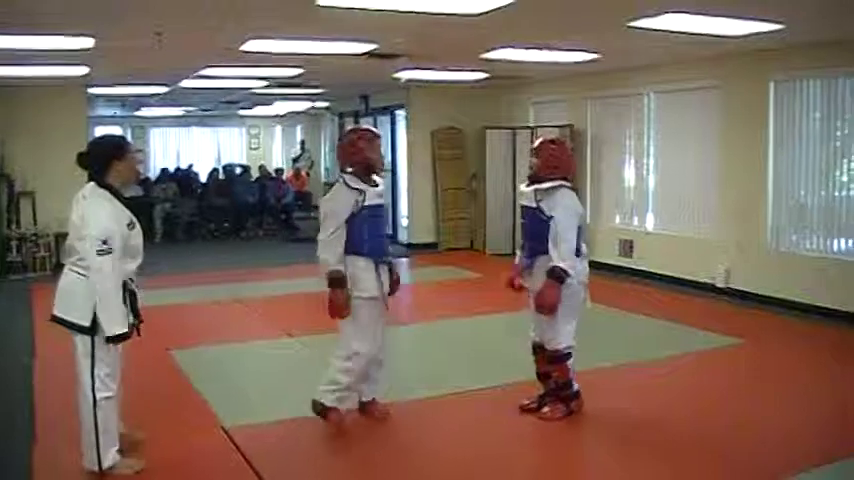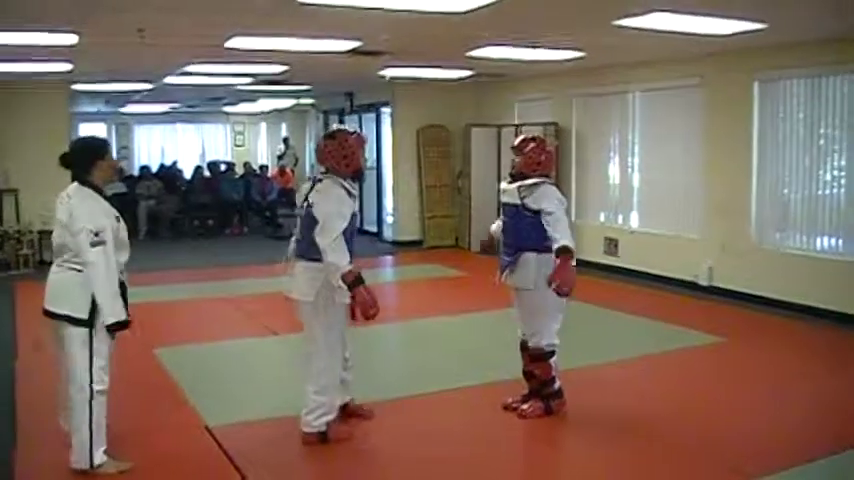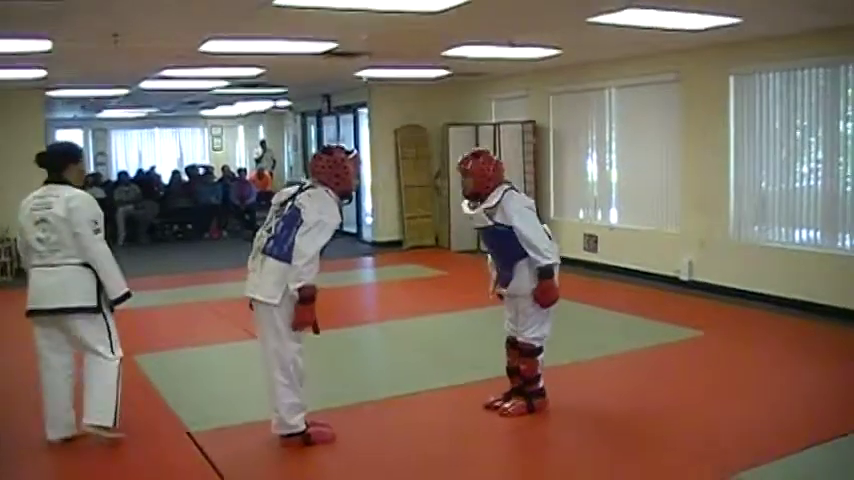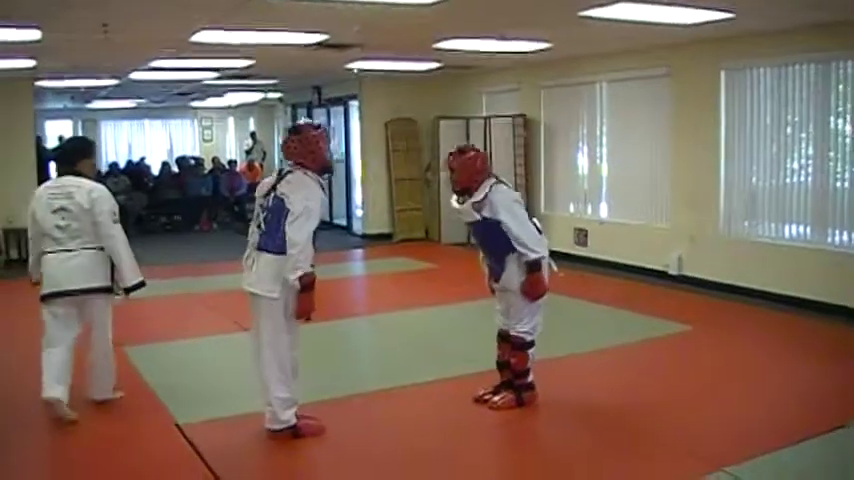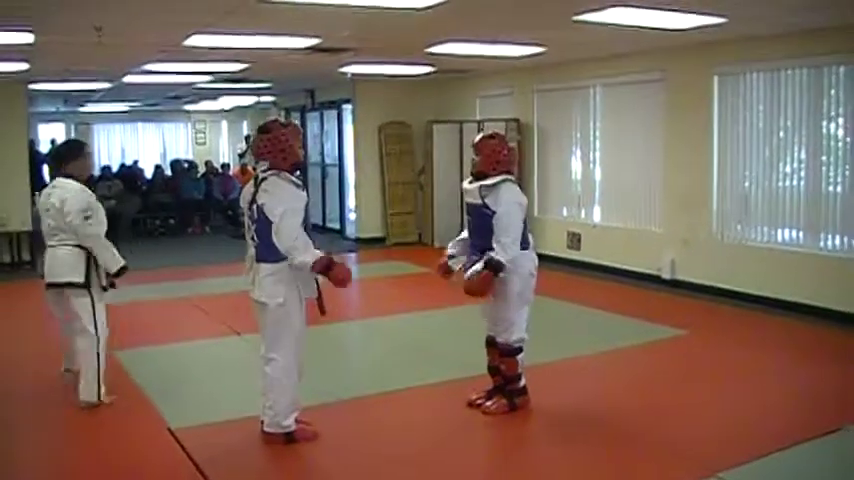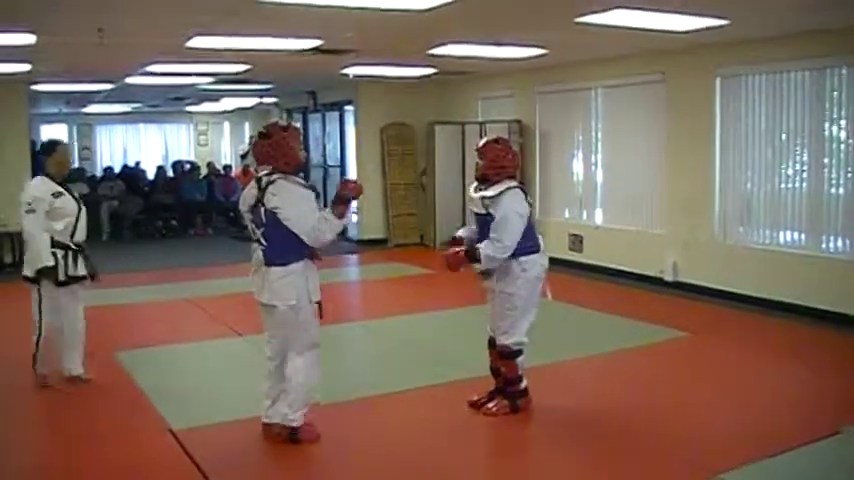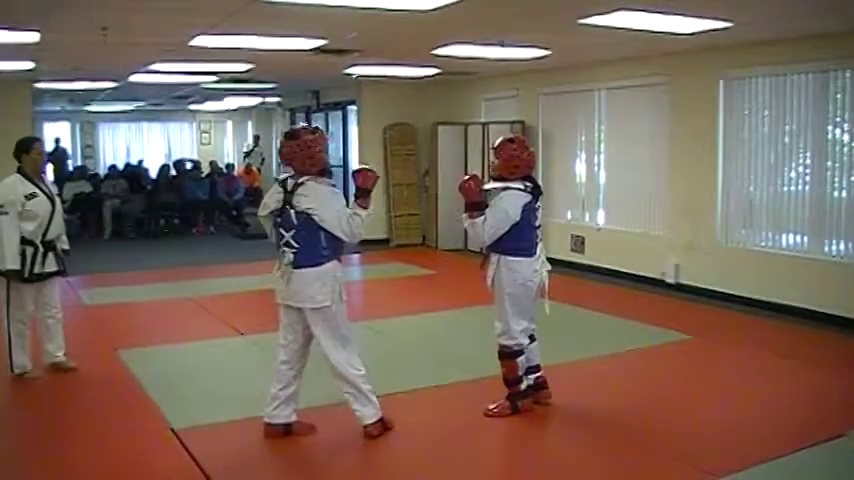
dt=0.4s
person 1, frame 1
left shoulder: (376, 186)
right shoulder: (343, 192)
right elbow: (330, 242)
left wrist: (389, 268)
right wrist: (337, 287)
left hip: (376, 272)
right hip: (355, 275)
left knee: (375, 344)
right knee: (361, 346)
left ankle: (367, 397)
right ankle: (327, 399)
person 1, frame 2
left shoulder: (321, 187)
right shoulder: (336, 194)
right elbow: (332, 247)
right wrist: (358, 287)
left hip: (317, 276)
right hip: (321, 282)
left knee: (337, 345)
right knee: (324, 353)
left ankle: (341, 401)
right ankle: (316, 425)
person 1, frame 3
left shoulder: (297, 192)
right shoulder: (325, 206)
left elbow: (265, 234)
right elbow: (305, 255)
right wrist: (306, 301)
left hip: (265, 276)
right hip: (280, 283)
left knee: (284, 354)
right knee: (285, 355)
left ankle: (292, 419)
right ankle: (293, 428)
person 1, frame 4
left shoulder: (277, 180)
right shoulder: (309, 188)
left elbow: (261, 229)
right elbow: (298, 243)
left wrist: (276, 274)
right wrist: (306, 288)
left hip: (261, 269)
right hip: (277, 275)
left knee: (274, 345)
right knee: (280, 348)
left ankle: (282, 412)
right ankle: (283, 421)
person 1, frame 5
left shoulder: (257, 184)
right shoulder: (284, 189)
right elbow: (291, 241)
right wrist: (328, 266)
left hip: (266, 274)
right hip: (283, 279)
left knee: (276, 351)
right knee: (284, 353)
left ankle: (275, 416)
right ankle: (279, 425)
person 1, frame 6
left shoulder: (256, 187)
right shoulder: (292, 191)
right elbow: (317, 233)
right wrist: (341, 203)
left hip: (269, 276)
right hip: (291, 279)
left knee: (279, 350)
right knee: (304, 351)
left ankle: (276, 417)
right ankle: (287, 421)
person 1, frame 7
left shoulder: (279, 190)
right shoulder: (320, 191)
left elbow: (273, 231)
right elbow: (351, 231)
right wrist: (363, 195)
left hip: (290, 279)
right hip: (319, 280)
left knee: (290, 352)
right knee: (341, 350)
left ankle: (278, 418)
right ankle: (370, 417)
person 2, frame 1
left shoulder: (96, 196)
right shoulder: (102, 209)
right elbow: (102, 271)
right wrist: (114, 323)
left hip: (88, 297)
right hip: (93, 302)
left knee: (106, 373)
right knee: (99, 379)
left ankle: (108, 436)
right ankle: (102, 458)
person 2, frame 2
left shoulder: (73, 195)
right shoulder: (90, 205)
right elbow: (99, 263)
right wrist: (114, 313)
left hip: (68, 291)
right hip: (85, 298)
left knee: (76, 369)
right knee: (90, 375)
left ankle: (77, 428)
right ankle: (89, 457)
person 2, frame 3
left shoulder: (29, 203)
right shoulder: (79, 200)
left elbow: (25, 250)
right elbow: (96, 250)
right wrist: (117, 290)
left hip: (41, 289)
right hip: (78, 287)
left knee: (54, 361)
right knee: (105, 352)
left ankle: (59, 429)
right ankle: (99, 420)
person 2, frame 4
left shoulder: (41, 193)
right shoulder: (96, 192)
left elbow: (35, 239)
right elbow: (113, 238)
left wrist: (37, 271)
right wrist: (129, 278)
left hip: (55, 273)
right hip: (91, 271)
left knee: (57, 339)
right knee: (101, 335)
left ankle: (56, 394)
right ankle: (101, 391)
person 2, frame 5
left shoulder: (50, 191)
right shoulder: (78, 192)
right elbow: (91, 234)
right wrist: (115, 265)
left hip: (57, 265)
right hip: (78, 266)
left knee: (74, 323)
right knee: (91, 329)
left ankle: (73, 365)
right ankle: (92, 394)
person 2, frame 6
left shoulder: (63, 189)
right shoulder: (36, 189)
right elbow: (34, 231)
left wrist: (80, 259)
right wrist: (45, 265)
left hip: (70, 261)
right hip: (50, 263)
left knee: (75, 319)
right knee: (49, 320)
left ankle: (74, 369)
right ankle: (41, 369)
person 2, frame 7
left shoulder: (46, 183)
left elbow: (56, 218)
left wrist: (62, 246)
left hip: (47, 256)
right hip: (24, 258)
left knee: (53, 310)
right knee: (20, 314)
left ankle: (56, 357)
right ankle: (20, 366)
person 3, frame 1
left shoulder: (562, 198)
right shoulder: (536, 194)
left elbow: (564, 246)
left wrist: (554, 283)
right wrist: (518, 269)
left hip: (560, 280)
right hip: (538, 277)
left knee: (556, 339)
right knee: (540, 339)
left ankle: (569, 397)
right ankle: (551, 392)
person 3, frame 2
left shoulder: (545, 193)
right shoulder: (515, 190)
left elbow: (560, 230)
left wrist: (564, 261)
right wrist: (495, 232)
left hip: (541, 275)
right hip: (522, 274)
left knee: (541, 337)
right knee: (527, 336)
left ankle: (552, 396)
right ankle: (535, 391)
person 3, frame 3
left shoulder: (511, 203)
right shoulder: (481, 206)
left elbow: (538, 242)
left wrist: (547, 279)
right wrist: (499, 277)
left hip: (530, 276)
right hip: (512, 277)
left knee: (529, 335)
right knee: (514, 333)
left ankle: (534, 394)
right ankle: (517, 388)
person 3, frame 4
left shoulder: (498, 196)
right shoulder: (470, 200)
left elbow: (526, 236)
left wrist: (535, 272)
right wrist: (492, 275)
left hip: (524, 269)
right hip: (504, 271)
left knee: (520, 329)
right knee: (505, 327)
left ankle: (523, 388)
right ankle: (507, 381)
person 3, frame 5
left shoulder: (506, 192)
right shoulder: (479, 189)
left elbow: (508, 242)
right elbow: (473, 233)
left wrist: (489, 273)
right wrist: (452, 255)
left hip: (508, 271)
right hip: (486, 269)
left knee: (508, 332)
right knee: (494, 331)
left ankle: (516, 392)
right ankle: (499, 386)
person 3, frame 6
left shoulder: (510, 199)
right shoulder: (487, 192)
left elbow: (501, 246)
right elbow: (484, 231)
left wrist: (465, 255)
right wrist: (461, 241)
left hip: (520, 273)
right hip: (504, 272)
left knee: (508, 334)
right knee: (497, 333)
left ankle: (517, 394)
right ankle: (501, 387)
person 3, frame 7
left shoulder: (510, 197)
right shoulder: (522, 190)
left elbow: (484, 235)
right elbow: (496, 222)
left wrist: (474, 204)
right wrist: (480, 199)
left hip: (513, 269)
right hip: (525, 267)
left knee: (509, 333)
right knee: (522, 329)
left ankle: (519, 395)
right ankle: (537, 385)
